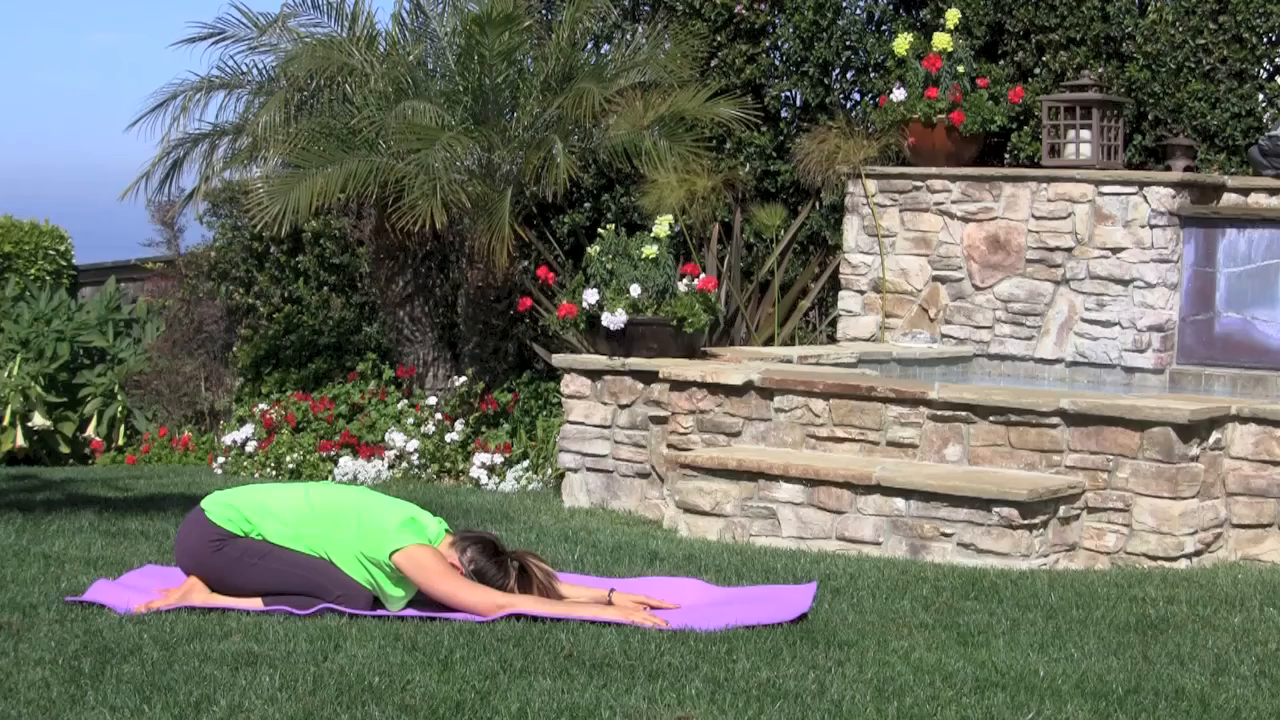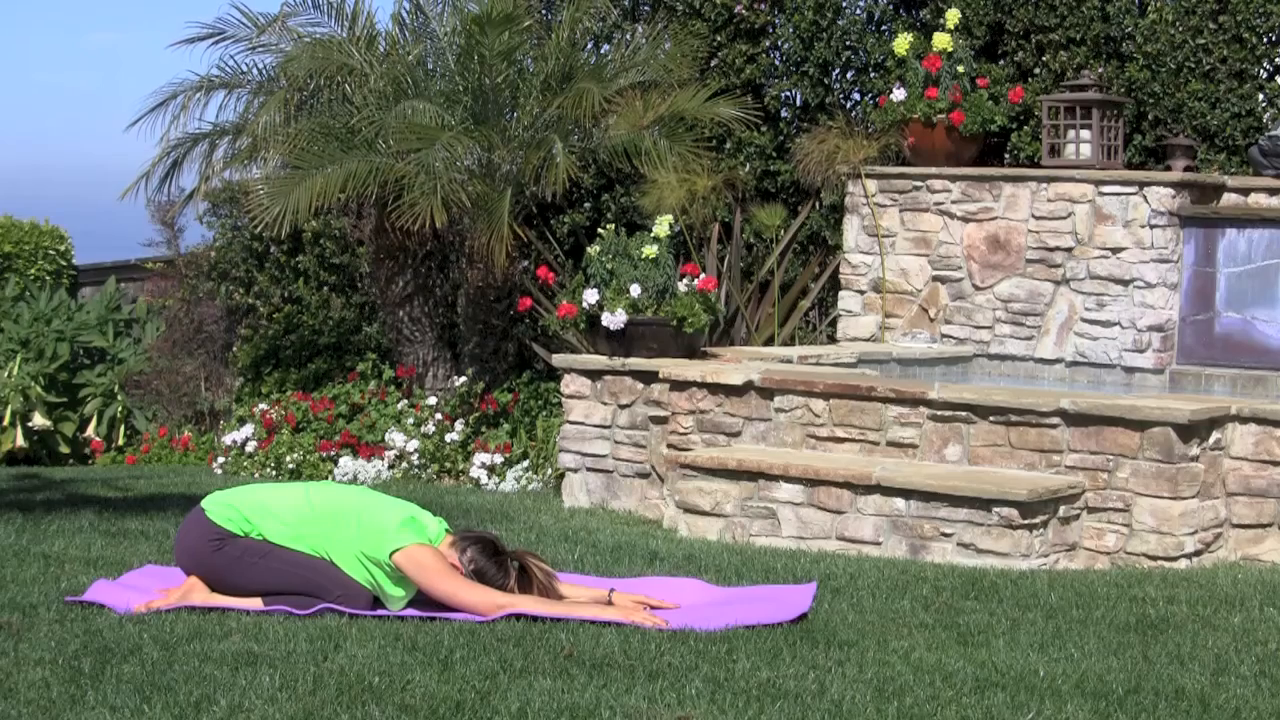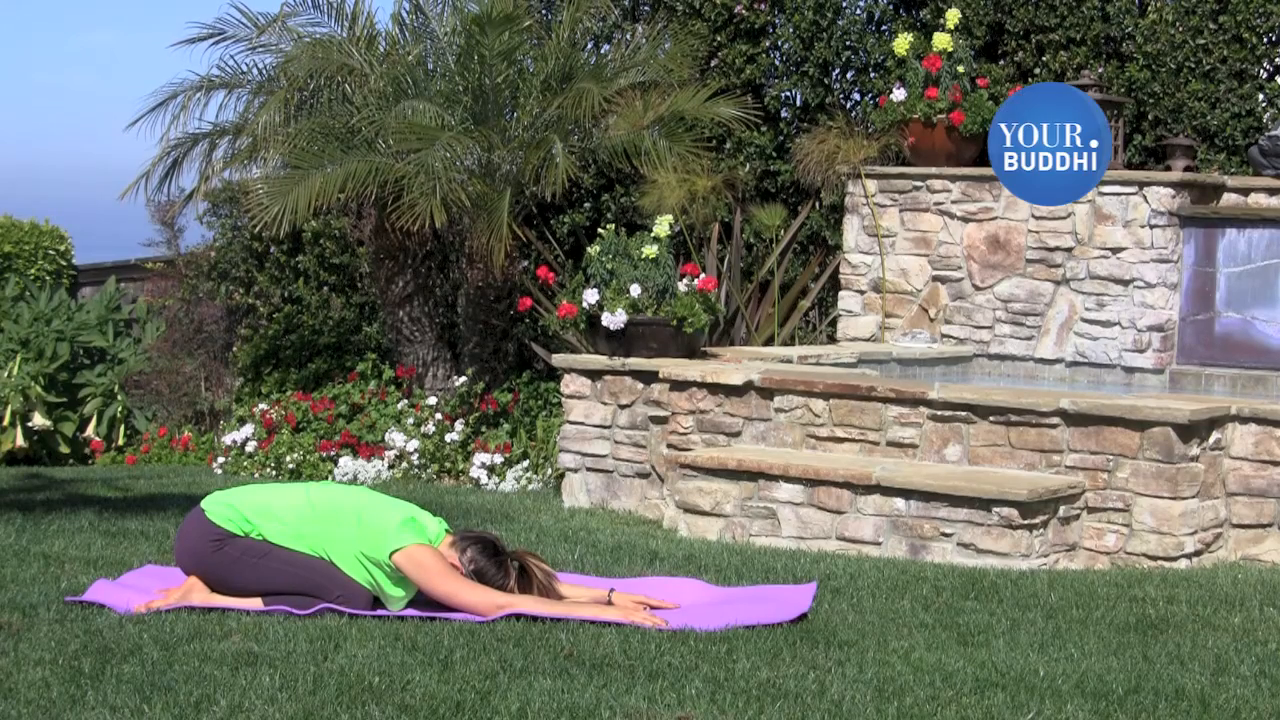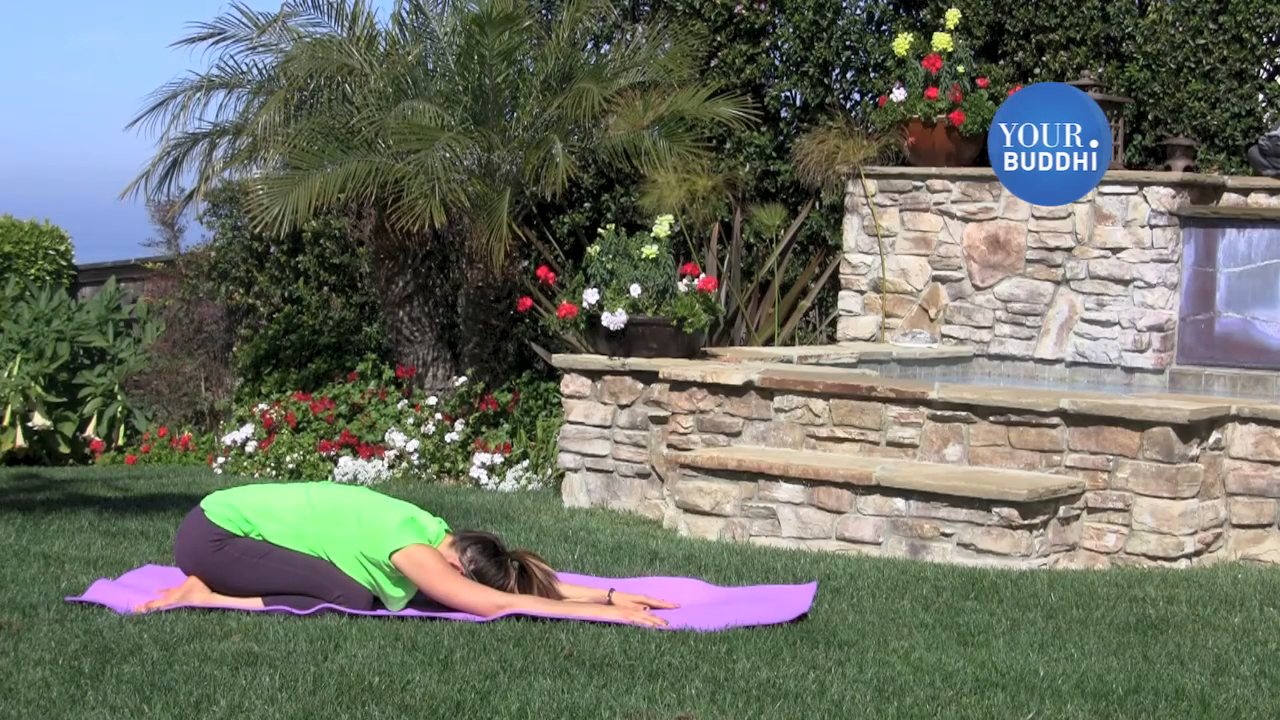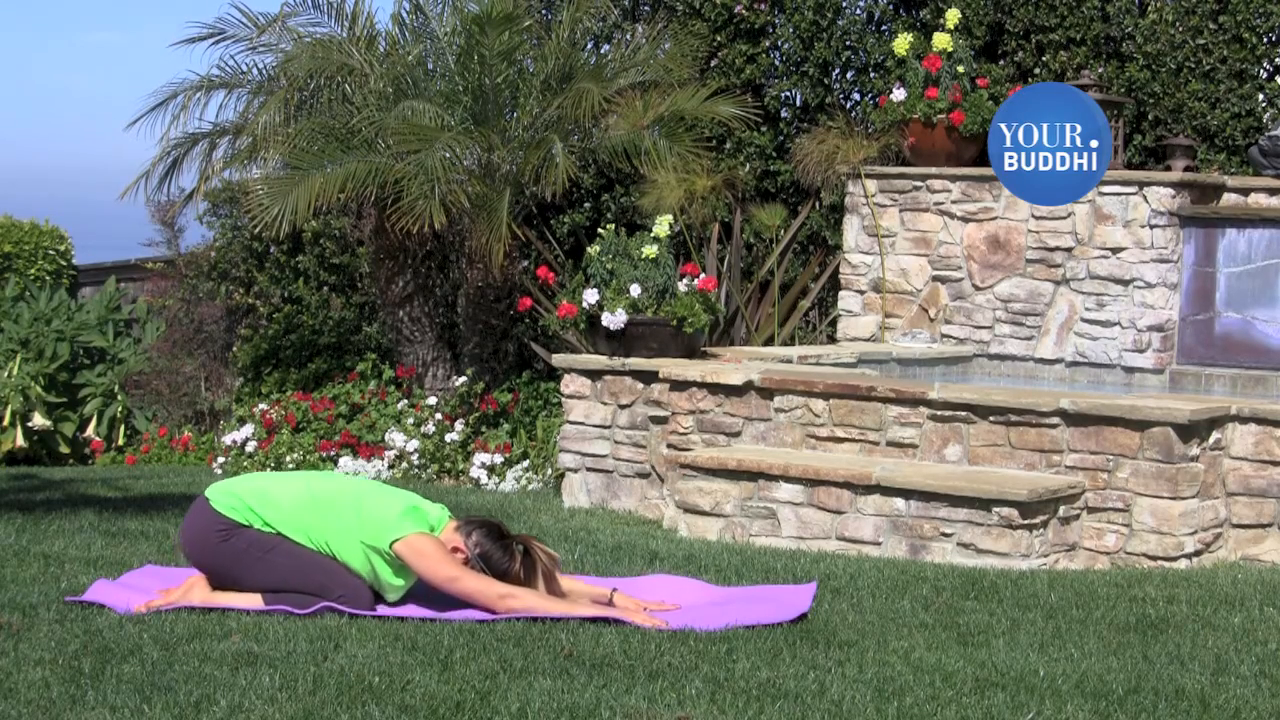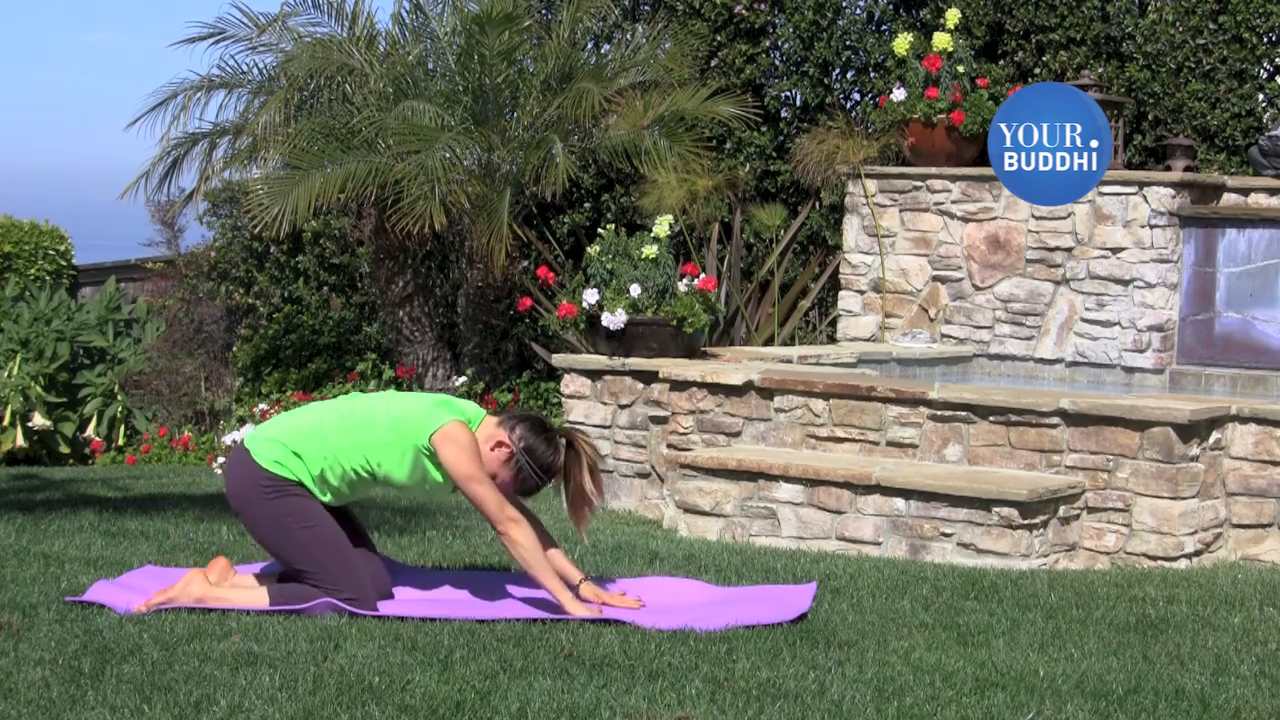
dt=0.7s
person 1, frame 1
left shoulder: (437, 537)
right shoulder: (413, 551)
left elbow: (535, 582)
right elbow: (498, 604)
left wrist: (611, 595)
right wrist: (604, 611)
left hip: (228, 517)
right hip: (211, 535)
left knee: (351, 586)
right knee: (351, 599)
left ankle: (212, 587)
right ankle: (205, 598)
person 1, frame 2
left shoulder: (438, 536)
right shoulder: (414, 550)
left elbow: (534, 580)
right elbow: (496, 603)
left wrist: (611, 594)
right wrist: (604, 611)
left hip: (228, 517)
right hip: (211, 535)
left knee: (353, 588)
right knee: (350, 599)
left ankle: (210, 588)
right ankle: (204, 598)
person 1, frame 3
left shoulder: (437, 537)
right shoulder: (413, 550)
left elbow: (532, 581)
right elbow: (498, 604)
left wrist: (610, 595)
right wrist: (604, 613)
left hip: (228, 517)
right hip: (212, 534)
left knee: (351, 589)
right knee: (350, 599)
left ankle: (211, 585)
right ankle: (205, 597)
person 1, frame 4
left shoulder: (437, 537)
right shoulder: (413, 551)
left elbow: (533, 580)
right elbow: (498, 604)
left wrist: (611, 594)
right wrist: (605, 612)
left hip: (229, 517)
right hip: (211, 535)
left knee: (354, 589)
right knee: (350, 599)
left ankle: (214, 587)
right ankle: (205, 597)
person 1, frame 5
left shoulder: (441, 526)
right shoulder: (415, 541)
left elbow: (538, 575)
right elbow: (506, 597)
left wrist: (615, 594)
right wrist: (607, 612)
left hip: (235, 510)
right hip: (215, 526)
left knee: (361, 587)
right knee: (352, 601)
left ankle: (223, 579)
right ankle: (209, 597)
person 1, frame 6
left shoulder: (478, 428)
right shoulder: (454, 435)
left elbow: (520, 517)
right elbow: (508, 525)
left wrist: (581, 584)
right wrist: (569, 603)
left hip: (290, 468)
right hip: (265, 473)
left knee: (375, 586)
right knee: (354, 600)
left ankle: (231, 580)
right ankle: (205, 595)
